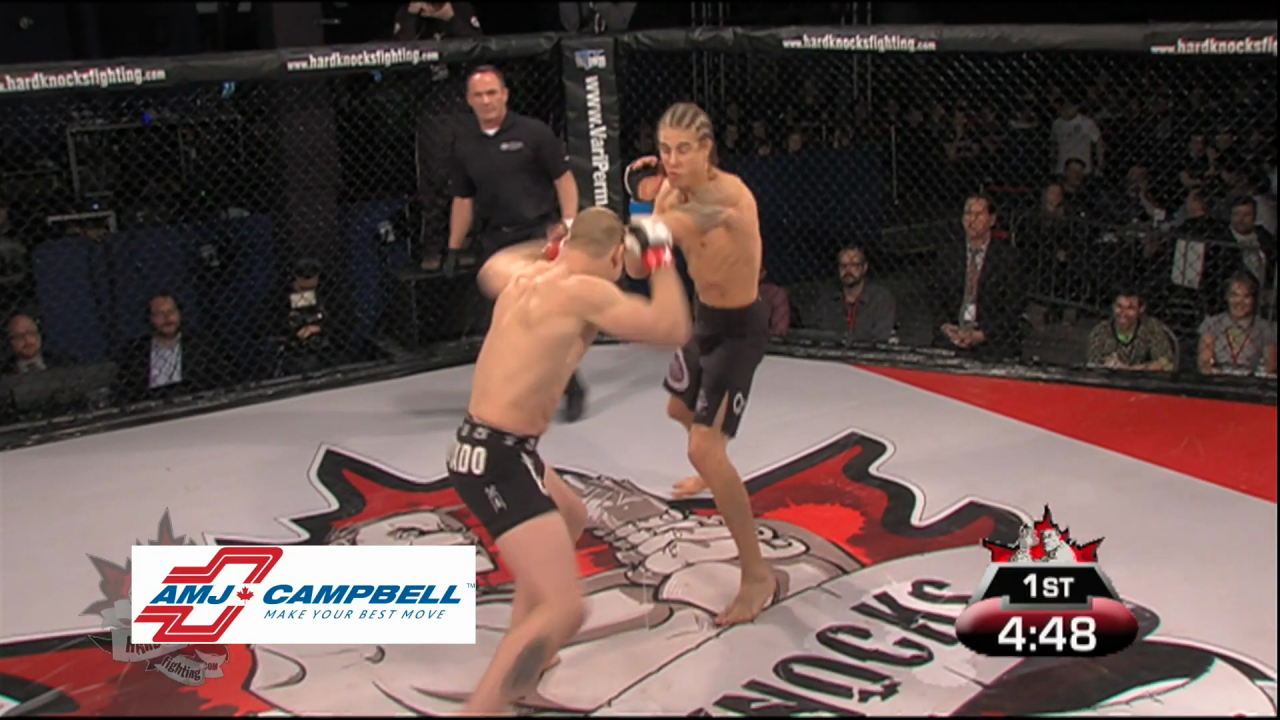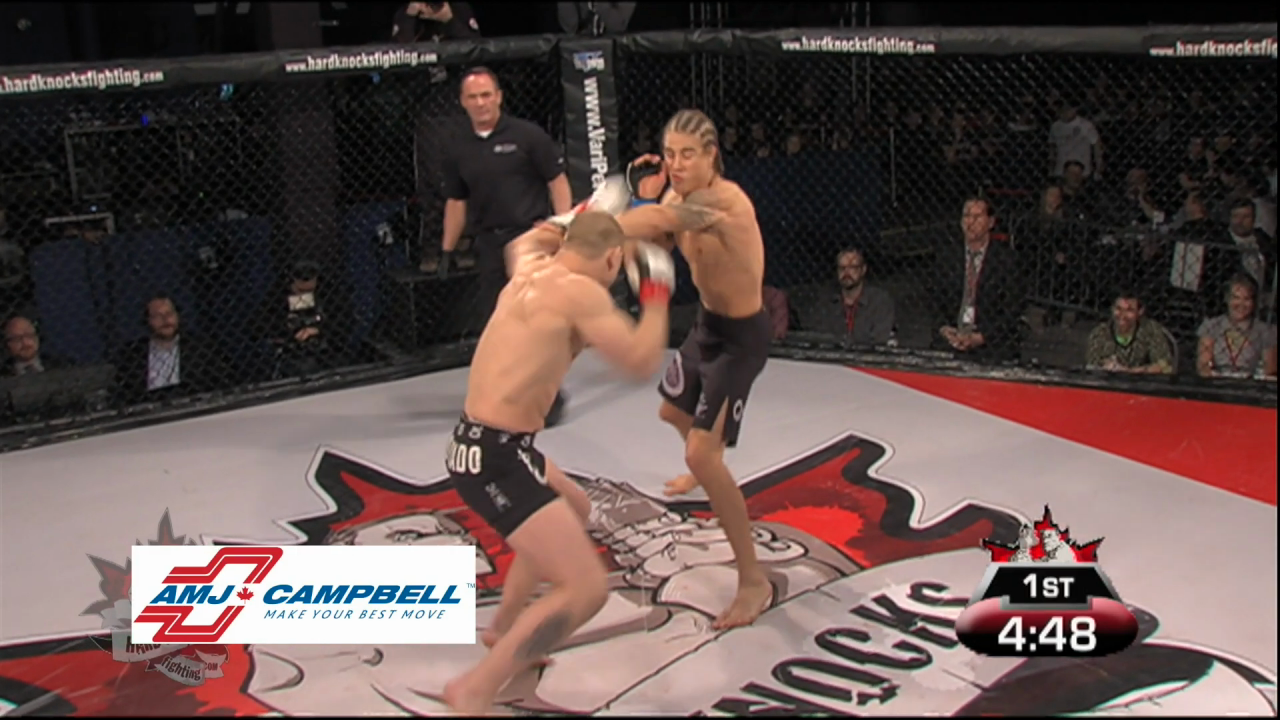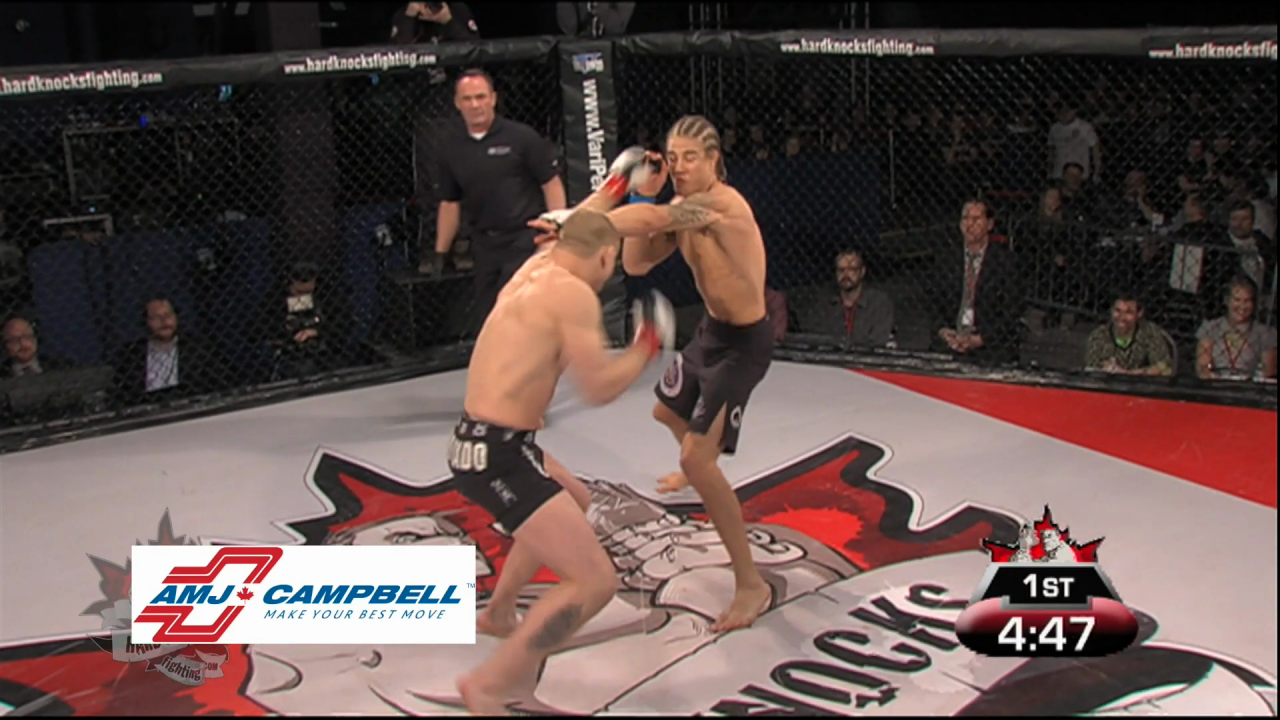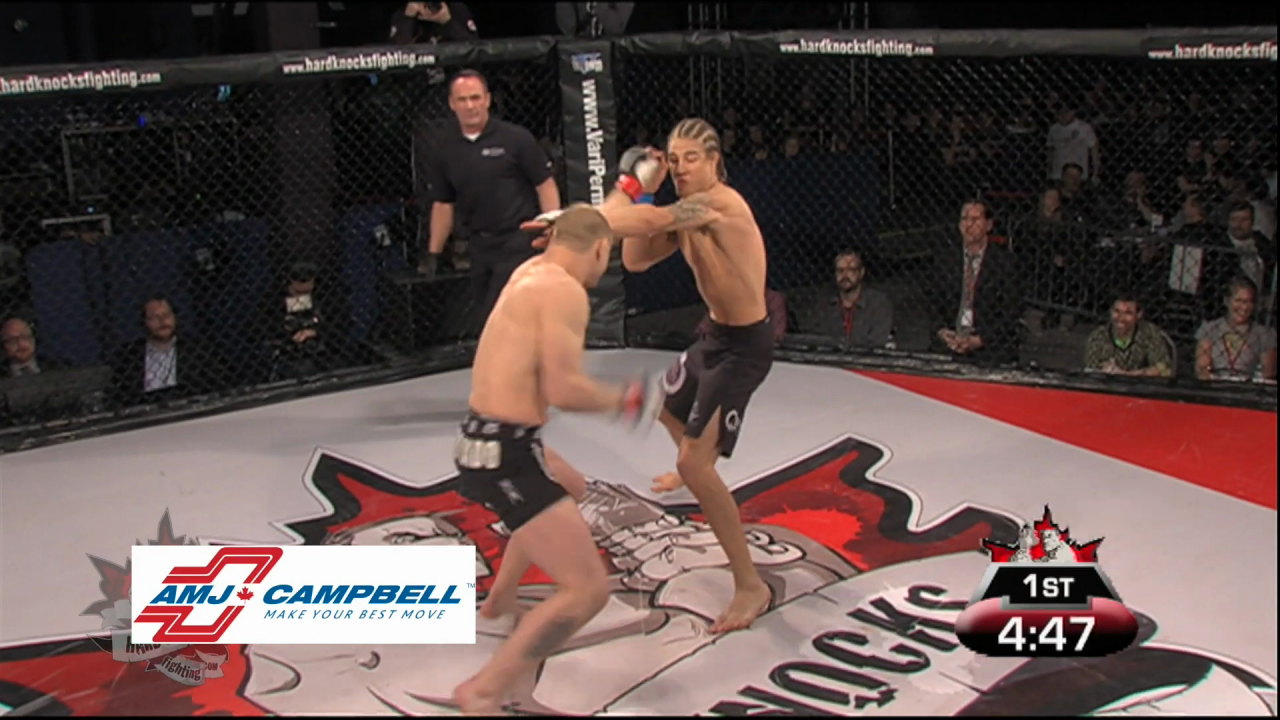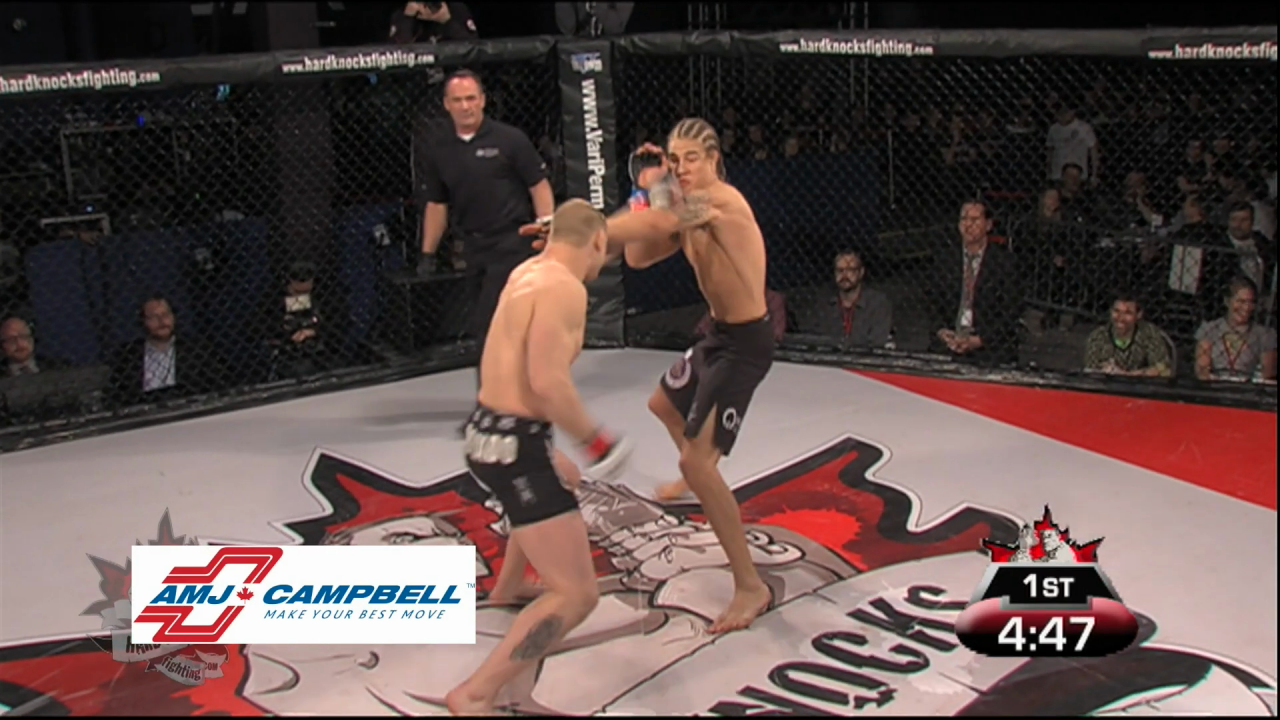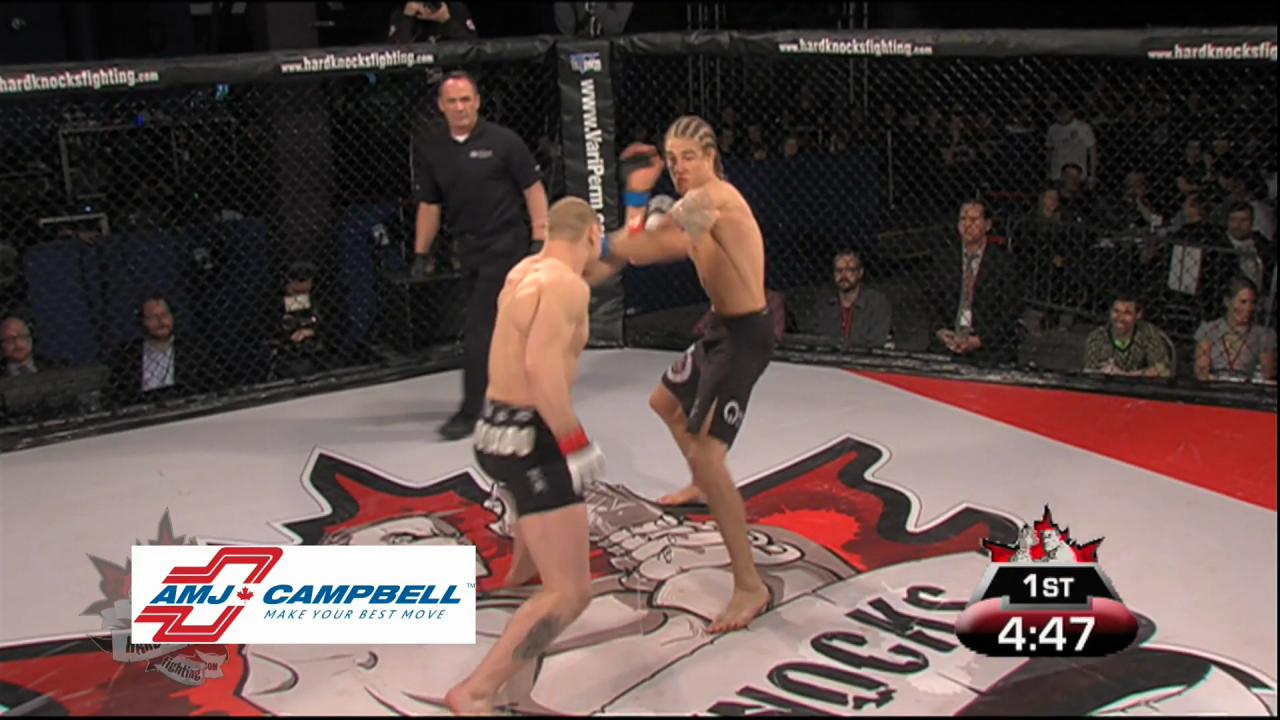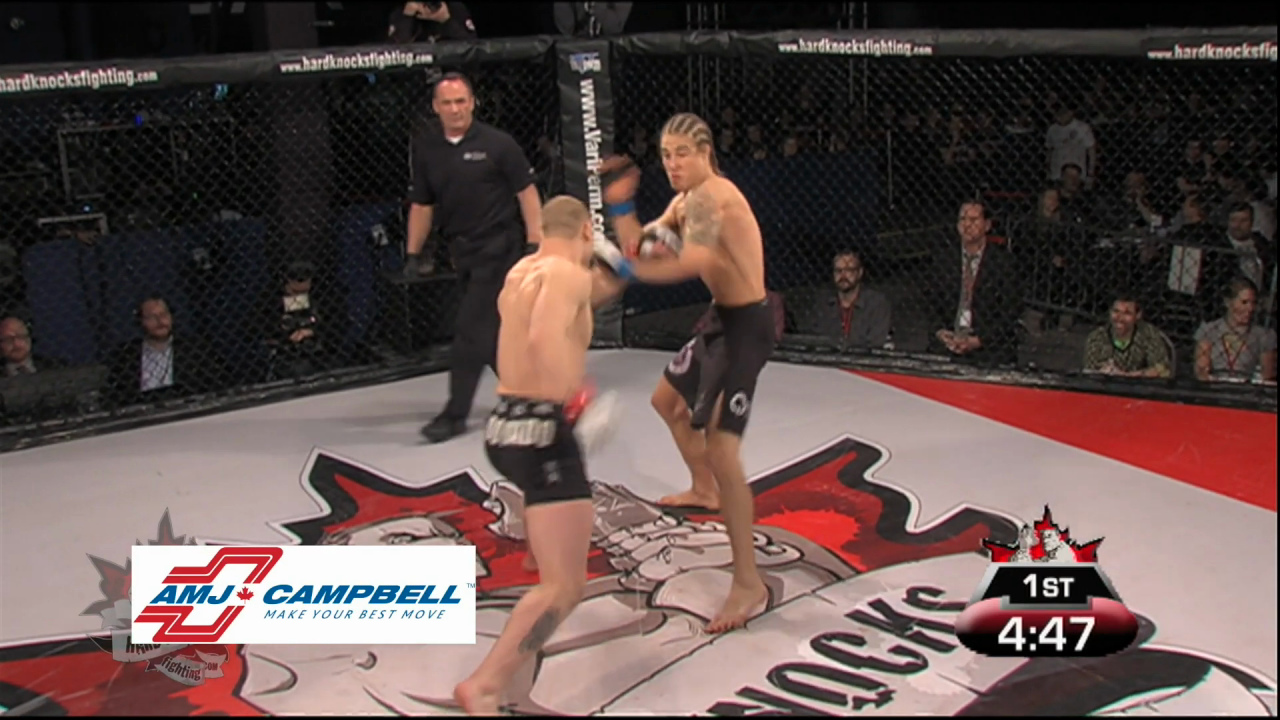
dt=0.1s
person 1, frame 1
left shoulder: (726, 193)
right shoulder: (672, 193)
left elbow: (678, 228)
right elbow: (638, 266)
right wrist: (641, 203)
left hip: (740, 328)
right hip: (705, 317)
left knee: (703, 450)
right knee: (681, 408)
left ankle: (757, 576)
right ankle: (711, 472)
person 1, frame 2
left shoulder: (722, 199)
right shoulder: (678, 197)
left elbow: (658, 225)
right wrist: (644, 197)
left hip: (741, 336)
right hip: (707, 323)
left knee: (701, 455)
right knee: (674, 411)
left ankle: (753, 580)
right ankle: (704, 471)
person 1, frame 3
left shoulder: (720, 203)
right shoulder: (686, 210)
left elbow: (649, 219)
right elbow: (635, 264)
right wrist: (641, 190)
left hip: (745, 344)
right hip: (713, 332)
left knee: (697, 460)
right knee: (668, 411)
left ankle: (751, 584)
right ankle: (695, 469)
person 1, frame 4
left shoulder: (719, 203)
right shoulder: (688, 212)
left elbow: (650, 221)
right elbow: (635, 260)
right wrist: (638, 185)
left hip: (745, 346)
right hip: (716, 334)
left knee: (694, 463)
right knee: (669, 410)
left ankle: (750, 585)
right ankle: (694, 469)
person 1, frame 5
left shoulder: (715, 200)
right shoulder: (689, 203)
left elbow: (655, 226)
right elbow: (638, 256)
right wrist: (645, 190)
left hip: (745, 343)
right hip: (719, 332)
left knee: (698, 460)
right knee: (664, 404)
left ankle: (751, 585)
right ankle: (692, 480)
person 1, frame 6
left shoulder: (709, 197)
right shoulder: (691, 202)
left elbow: (674, 241)
right elbow: (642, 250)
left wrist: (600, 245)
right wrist: (636, 191)
left hip: (746, 334)
right hip: (722, 325)
left knee: (704, 456)
right knee: (665, 402)
left ankle: (750, 585)
right ankle: (702, 486)
person 1, frame 7
left shoulder: (709, 197)
right shoulder: (688, 200)
left elbow: (690, 260)
right elbow: (639, 250)
left wrist: (621, 268)
right wrist: (620, 206)
left hip: (746, 324)
right hip: (721, 317)
left knee: (718, 450)
right knee: (666, 399)
left ankle: (748, 583)
right ankle: (704, 490)
person 2, frame 1
left shoulder: (523, 276)
right shoulder: (586, 291)
left elbow: (491, 269)
right elbow: (673, 332)
left wrist: (554, 244)
right wrist: (660, 252)
left hip: (490, 449)
right hip: (500, 463)
left knee: (571, 519)
right knee: (565, 610)
left ankle: (523, 652)
right ankle: (482, 708)
person 2, frame 2
left shoulder: (531, 269)
right shoulder: (578, 292)
left elbow: (526, 240)
right elbow: (641, 363)
left wrist: (590, 213)
right wrist: (656, 291)
left hip: (485, 446)
right hip: (497, 459)
left knee: (574, 508)
right knee: (588, 589)
left ankle: (505, 628)
right ankle: (473, 694)
person 2, frame 3
left shoulder: (533, 269)
right shoulder: (574, 293)
left elbow: (572, 238)
right elbow: (600, 387)
right wrist: (649, 344)
left hip: (486, 445)
right hip: (498, 456)
left knee: (574, 500)
right knee: (595, 583)
left ankle: (497, 615)
right ankle: (488, 685)
person 2, frame 4
left shoulder: (532, 268)
right shoulder: (564, 290)
left elbow: (568, 235)
right elbow: (565, 390)
right wrist: (627, 400)
left hip: (487, 442)
right hip: (506, 452)
left knee: (570, 489)
right knee: (588, 590)
left ankle: (499, 600)
right ankle: (483, 691)
person 2, frame 5
left shoulder: (528, 270)
right shoulder: (563, 288)
left elbow: (572, 252)
right elbow: (547, 381)
right wrist: (599, 442)
left hip: (487, 438)
right hip: (515, 450)
left knee: (565, 478)
right knee: (576, 596)
left ankle: (512, 580)
person 2, frame 6
left shoulder: (526, 268)
right shoulder: (566, 284)
right elbow: (541, 365)
right wrist: (576, 442)
left hip: (495, 431)
right hip: (530, 439)
left knee: (562, 476)
right knee: (570, 593)
left ankle: (523, 569)
person 2, frame 7
left shoulder: (521, 272)
right shoulder: (565, 273)
right elbow: (544, 338)
right wrist: (574, 406)
left hip: (504, 429)
right hip: (544, 433)
right knee: (565, 589)
left ankle: (541, 555)
person 3, frame 1
left shoulder: (534, 132)
right shoulder: (464, 146)
left elbow: (564, 180)
right elbow: (463, 199)
right wrist: (454, 248)
left hip: (539, 237)
right hip: (496, 243)
left ankle: (571, 387)
person 3, frame 2
left shoulder: (528, 135)
right shoulder: (458, 150)
left elbow: (557, 182)
right elbow: (456, 202)
right wrist: (447, 250)
right hip: (490, 246)
person 3, frame 3
left shoulder: (522, 138)
right shoulder: (450, 149)
left elbow: (551, 184)
right elbow: (449, 204)
right wrist: (440, 252)
left hip: (524, 240)
right hip: (485, 246)
person 3, frame 4
left shoulder: (516, 139)
right shoulder: (444, 150)
left elbow: (545, 186)
right elbow: (443, 205)
right wrist: (433, 253)
left hip: (518, 243)
right hip: (480, 249)
right knee: (487, 324)
person 3, frame 5
left shoulder: (510, 139)
right shoulder: (438, 150)
left elbow: (539, 188)
right elbow: (436, 205)
right wrist: (428, 253)
left hip: (511, 244)
right hip: (474, 248)
left knee: (489, 327)
right knee: (486, 326)
person 3, frame 6
left shoulder: (504, 141)
right shoulder: (431, 149)
left elbow: (533, 190)
right elbow: (429, 205)
left wrist: (541, 240)
right wrist: (421, 253)
left hip: (505, 245)
right hip: (469, 248)
left knee: (479, 329)
right knee: (484, 328)
left ankle: (470, 412)
person 3, frame 7
left shoulder: (498, 144)
right shoulder: (426, 150)
left elbow: (526, 193)
right elbow: (421, 205)
left wrist: (535, 243)
right wrist: (414, 253)
left hip: (497, 248)
right hip: (462, 250)
left knee: (471, 330)
right knee: (489, 329)
left ankle: (455, 413)
